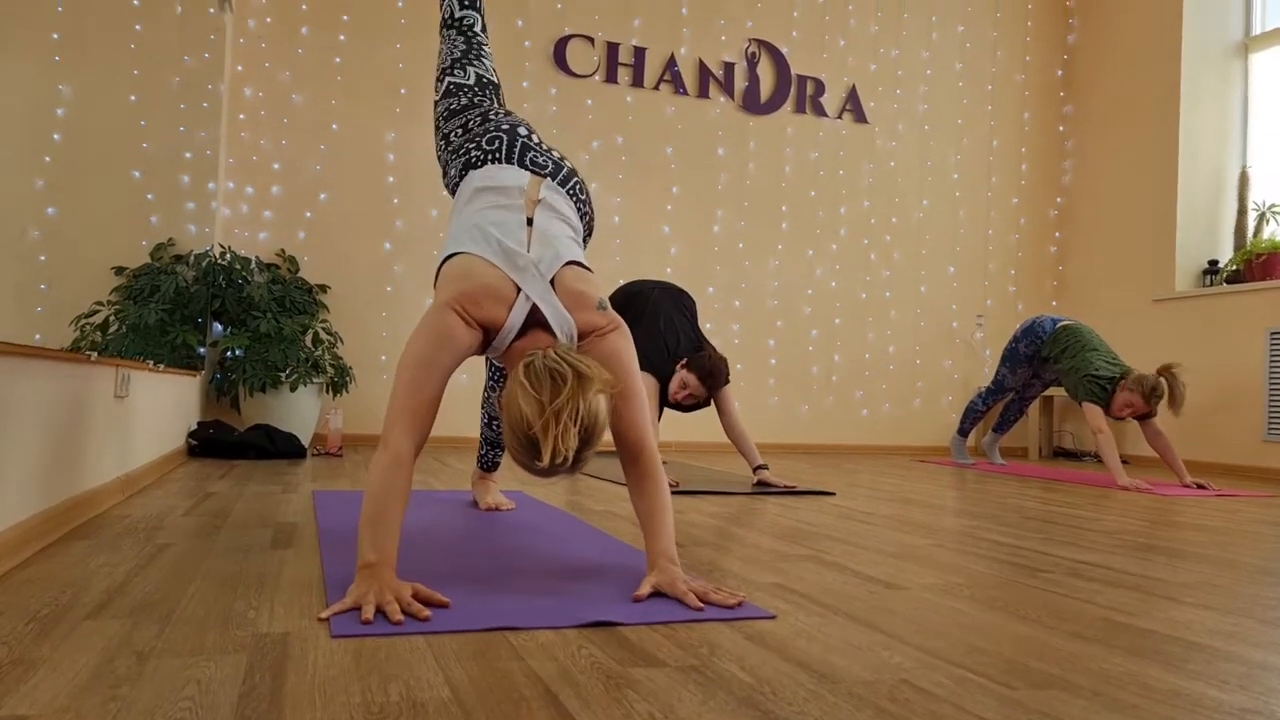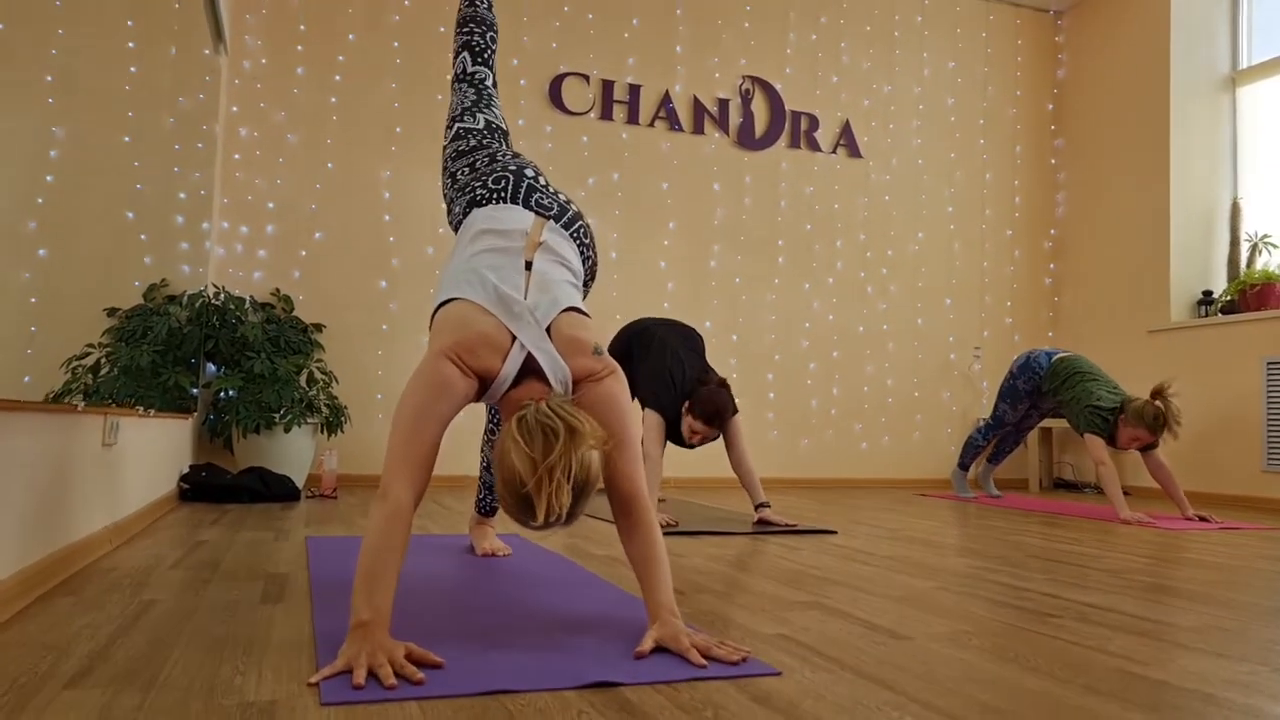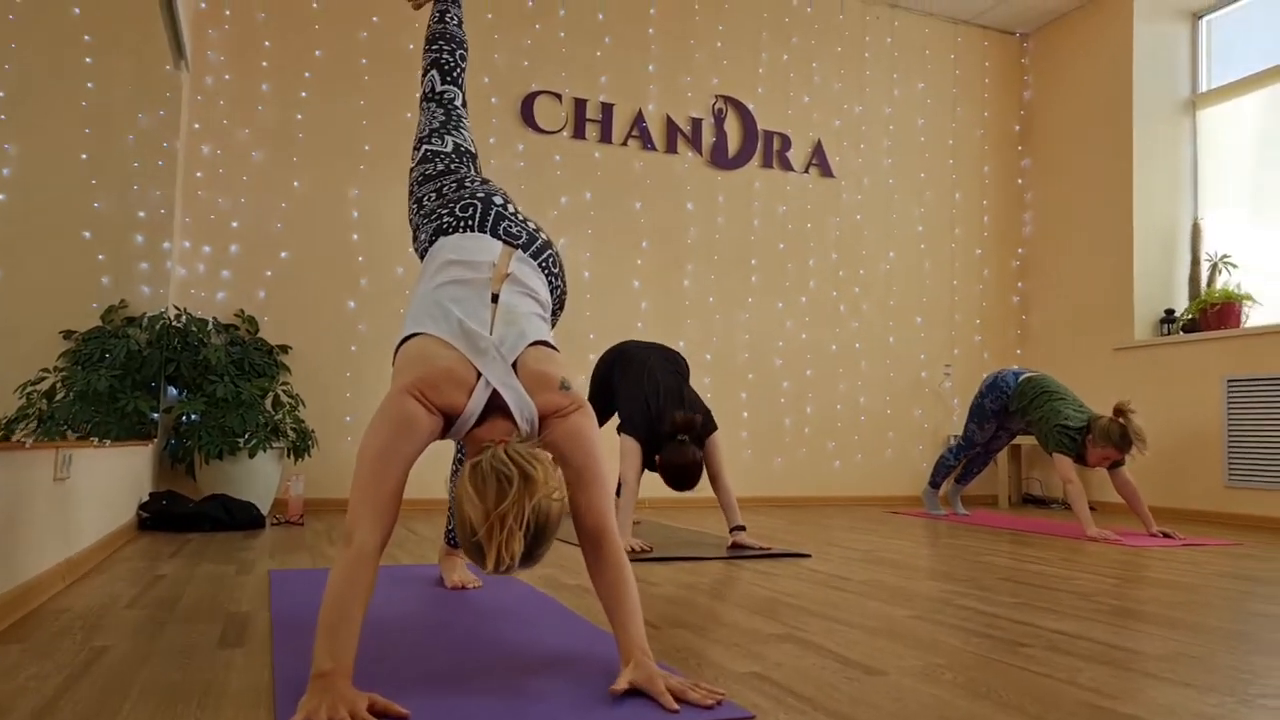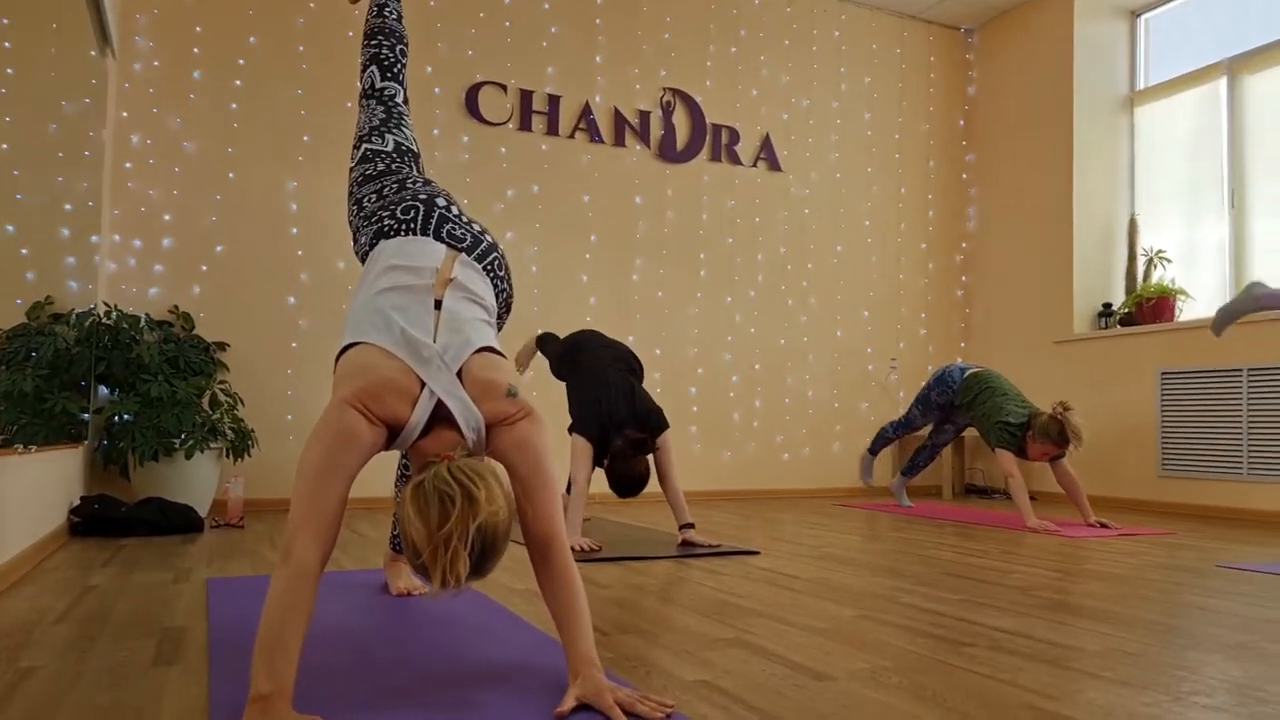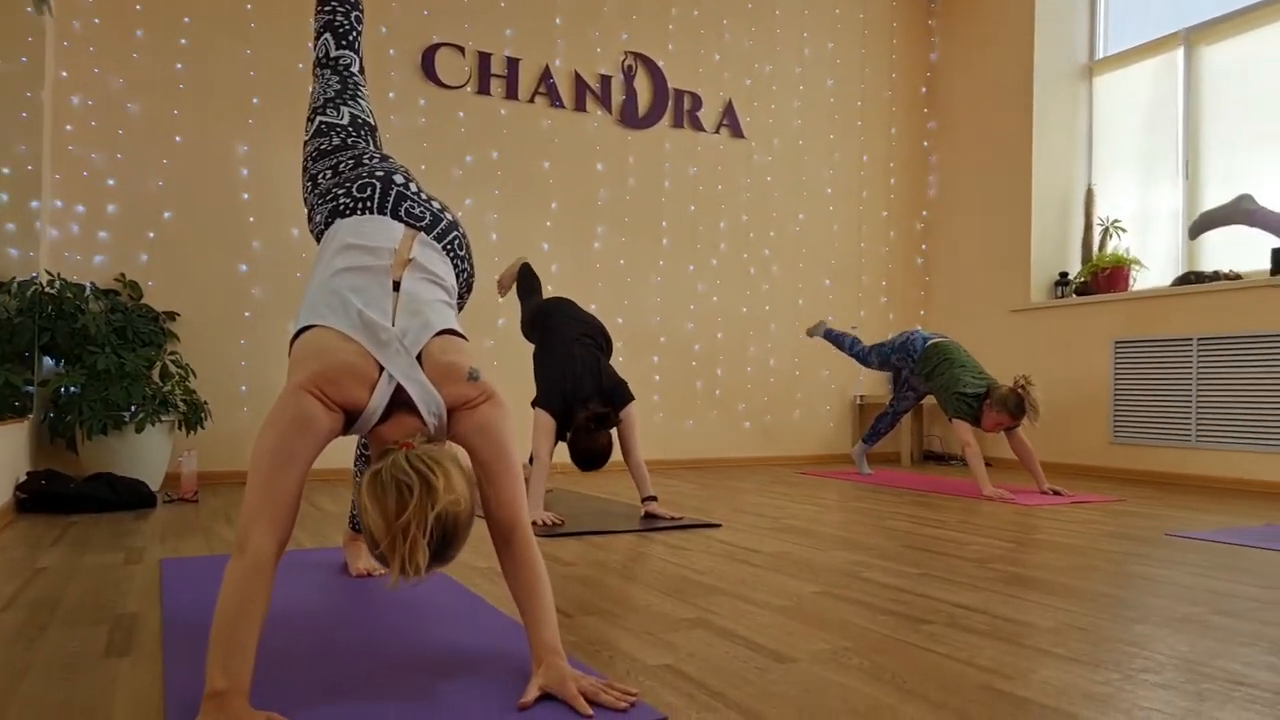
dt=0.4s
person 1, frame 1
left shoulder: (601, 327)
right shoulder: (464, 309)
left elbow: (640, 451)
right elbow: (397, 443)
left wrist: (667, 563)
right wrist: (373, 570)
left hip: (561, 191)
right hip: (485, 163)
person 1, frame 2
left shoulder: (595, 372)
right shoulder: (459, 357)
left elbow: (632, 503)
right elbow: (396, 496)
left wrist: (667, 618)
right wrist: (366, 629)
left hip: (563, 233)
right hip: (490, 203)
right knee: (476, 81)
person 1, frame 3
left shoulder: (561, 404)
right shoulder: (423, 394)
left elbow: (602, 538)
right elbow: (361, 540)
left wrist: (641, 659)
left hip: (531, 264)
right hip: (458, 229)
right knee: (445, 98)
person 1, frame 4
left shoulder: (508, 412)
right shoulder: (365, 403)
left elbow: (550, 545)
right elbow: (300, 556)
left hip: (474, 264)
right hip: (399, 227)
right knee: (385, 99)
person 1, frame 5
left shoulder: (470, 396)
right shoulder: (321, 387)
left elbow: (514, 532)
right elbow: (255, 546)
left wrist: (553, 661)
left hip: (434, 242)
right hip: (355, 206)
right knee: (340, 73)
person 2, frame 1
left shoulder: (1138, 392)
right shoulder: (1097, 382)
left elbow: (1155, 434)
right elbow: (1101, 431)
left wrist: (1184, 476)
right wrist: (1121, 478)
left hip: (1067, 338)
right hip: (1038, 337)
left knee: (1024, 397)
right knee: (1000, 390)
left ankle: (991, 443)
right ankle: (959, 441)
person 2, frame 2
left shoulder: (1139, 420)
right shoulder: (1098, 413)
left elbow: (1157, 466)
right elbow: (1103, 463)
left wrist: (1186, 509)
right wrist: (1123, 511)
left hip: (1062, 370)
right hip: (1035, 370)
left knee: (1020, 428)
right knee: (999, 423)
left ankle: (986, 473)
right ankle: (960, 474)
person 2, frame 3
left shoulder: (1106, 437)
right shoulder: (1066, 432)
left elbow: (1124, 483)
right elbow: (1070, 482)
left wrist: (1151, 525)
right wrist: (1090, 528)
left hip: (1026, 397)
right hip: (1004, 390)
left knee: (989, 449)
right knee: (970, 444)
left ankle: (954, 494)
right ankle: (931, 492)
person 2, frame 4
left shoulder: (1046, 431)
right shoulder: (1007, 427)
left elbow: (1065, 475)
right elbow: (1012, 475)
left wrist: (1089, 516)
right wrist: (1030, 519)
left hip: (973, 391)
right hip: (953, 384)
left knee: (937, 443)
right knee: (910, 424)
left ankle: (900, 484)
right ankle: (870, 455)
person 2, frame 5
left shoulder: (1003, 401)
right shoulder: (965, 398)
left elbow: (1020, 444)
right elbow: (969, 445)
left wrist: (1042, 483)
right wrist: (986, 488)
left hip: (930, 362)
right hip: (915, 351)
left knee: (897, 410)
right knee: (864, 356)
left ankle: (861, 451)
right ankle: (823, 331)
person 3, frame 1
left shoulder: (711, 370)
right shoulder: (658, 360)
left elbow: (732, 420)
right elbow: (648, 419)
left wrist: (760, 467)
right hip: (630, 302)
person 3, frame 2
left shoulder: (721, 402)
right shoulder: (664, 396)
left elbow: (739, 457)
right elbow: (653, 454)
left wrist: (763, 507)
right hip: (635, 340)
left knee: (656, 423)
person 3, frame 3
left shoulder: (701, 423)
right shoulder: (640, 422)
left elbow: (719, 480)
right elbow: (629, 481)
left wrist: (738, 530)
right wrist: (624, 535)
right hip: (619, 362)
left knee: (637, 451)
right knee: (594, 419)
left ankle: (619, 505)
person 3, frame 4
left shoulder: (652, 420)
right shoulder: (591, 424)
left elbow: (668, 480)
right elbow: (580, 482)
left wrist: (687, 528)
right wrist: (573, 535)
left hip: (622, 358)
right hip: (577, 352)
left knee: (585, 441)
right knee: (552, 347)
left ankle: (567, 502)
right ankle: (536, 341)
person 3, frame 5
left shoulder: (616, 393)
right shoulder: (555, 399)
left elbow: (633, 454)
right elbow: (542, 455)
left wrist: (650, 499)
right wrist: (535, 508)
left hip: (590, 331)
right hip: (546, 320)
right knee: (532, 299)
right ankle: (520, 268)
